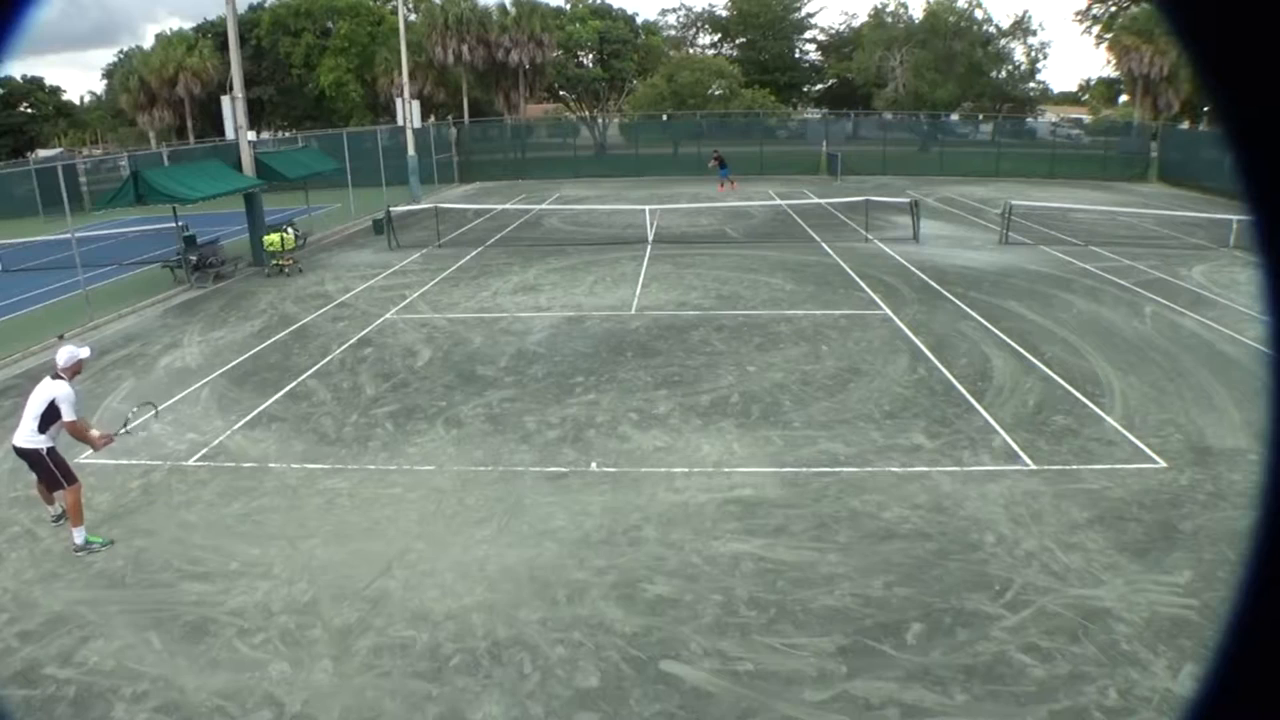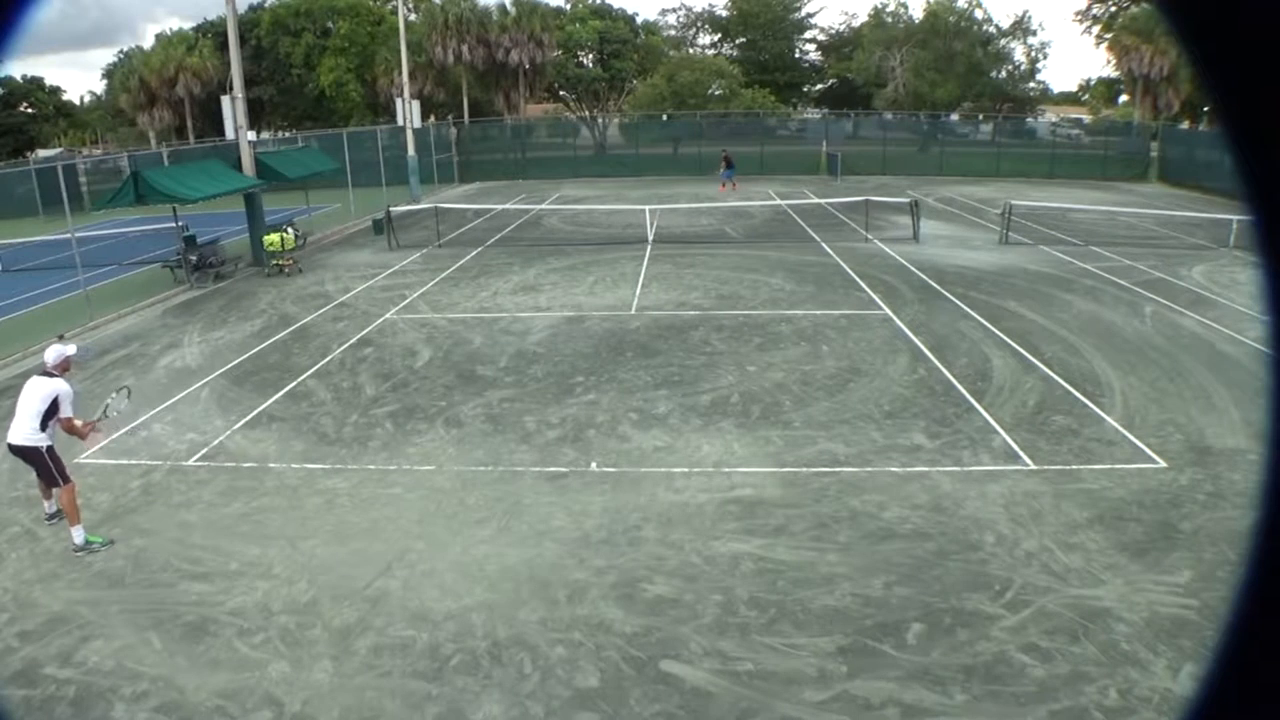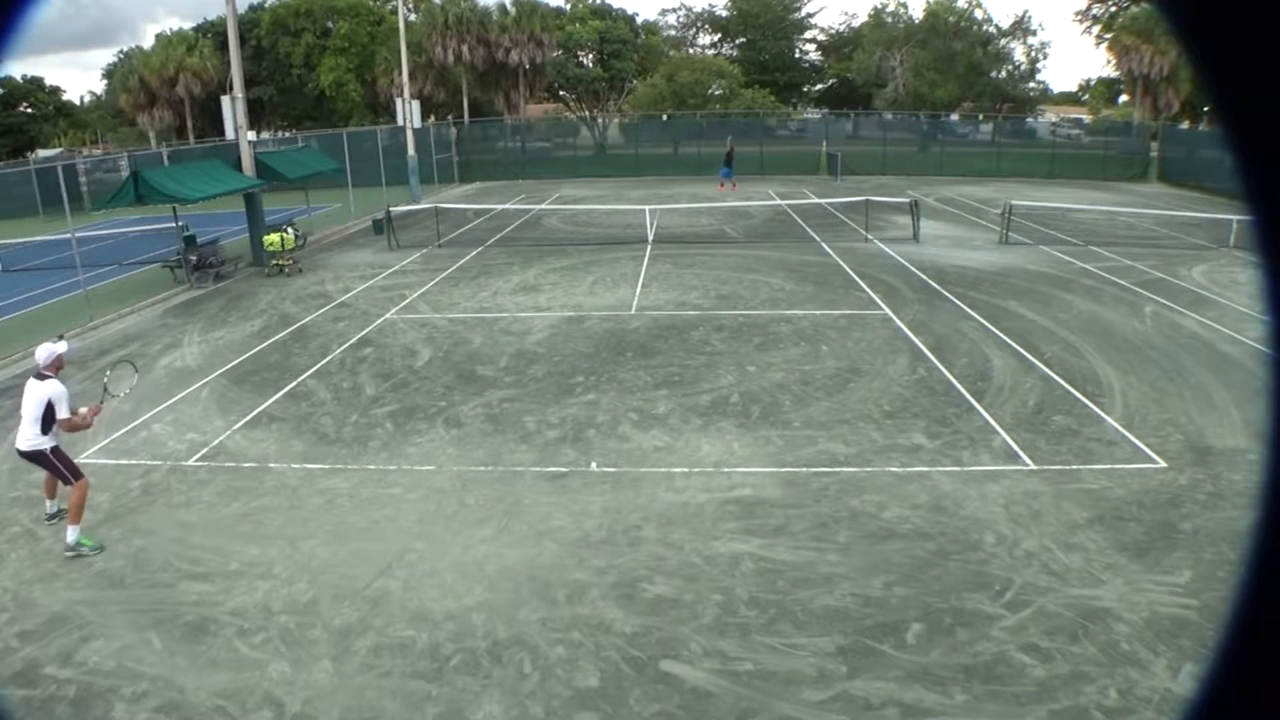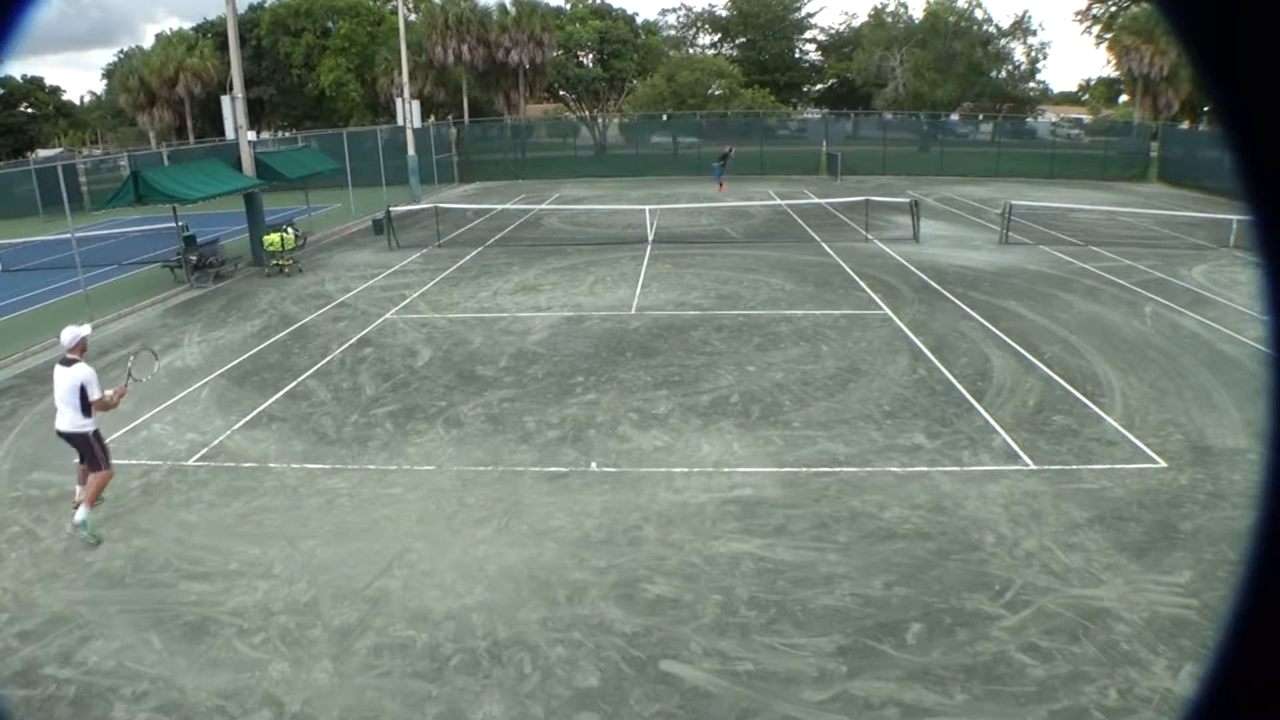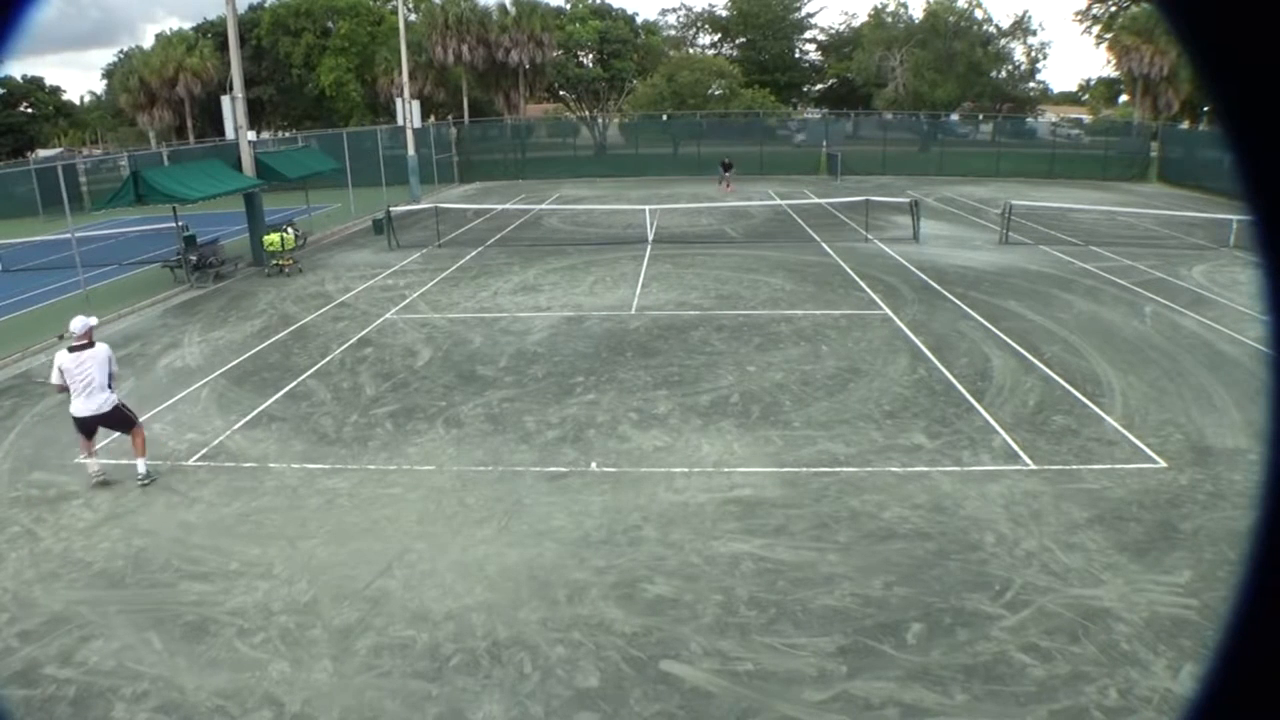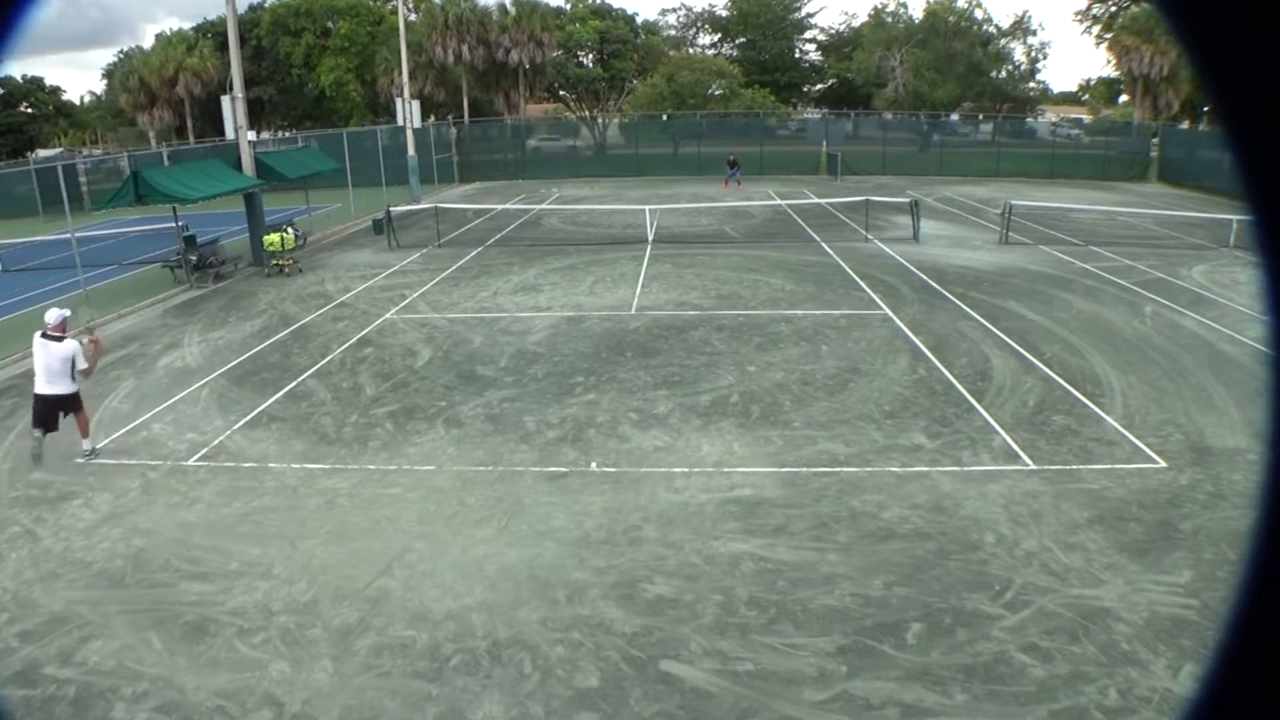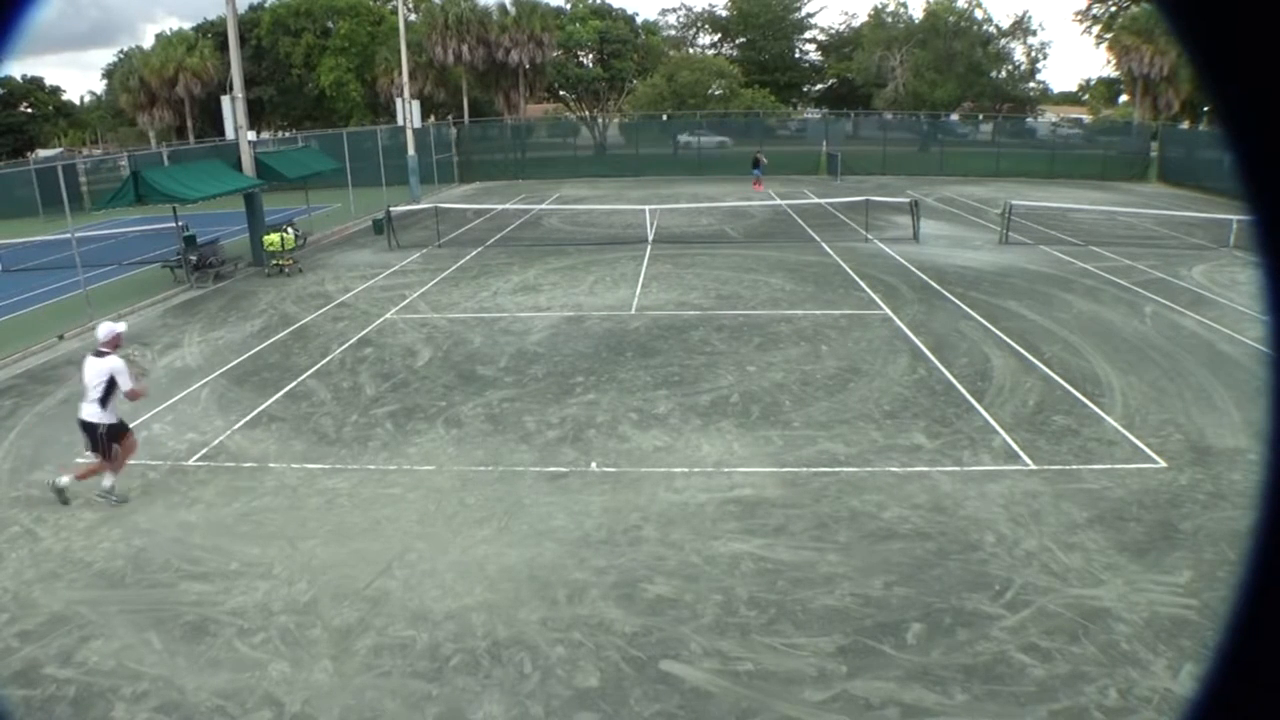
dt=0.7s
person 1, frame 1
left shoulder: (52, 381)
right shoulder: (64, 391)
left elbow: (72, 417)
right elbow: (72, 428)
left wrist: (95, 433)
right wrist: (93, 442)
left hip: (22, 441)
right hip: (36, 446)
left knee: (44, 477)
right knee: (72, 487)
left ankle: (56, 514)
right ankle: (80, 541)
person 1, frame 2
left shoulder: (35, 380)
right shoulder: (62, 387)
right elbow: (66, 426)
left wrist: (79, 424)
right wrist: (81, 433)
left hip: (15, 440)
right hip: (34, 443)
left knee: (45, 472)
right knee: (66, 486)
left ankle: (51, 511)
right ankle: (80, 541)
person 1, frame 3
left shoulder: (33, 381)
right shoulder: (56, 388)
right elbow: (67, 426)
left wrist: (82, 412)
right wrist: (86, 423)
left hip: (24, 444)
right hip: (40, 447)
left knee: (55, 468)
right knee: (80, 484)
left ankle: (51, 511)
right ankle: (73, 541)
person 1, frame 4
left shoulder: (60, 366)
right shoulder: (85, 371)
right elbow: (99, 405)
left wrist: (108, 393)
right wrist: (114, 401)
left hip: (63, 427)
right hip: (81, 429)
left knee: (88, 458)
right knee: (104, 472)
left ankle: (81, 498)
right ankle: (80, 519)
person 1, frame 5
left shoulder: (61, 357)
right shoulder: (104, 348)
left elbow: (59, 387)
left hip: (81, 412)
right hip: (108, 406)
left knee: (87, 439)
right knee: (136, 430)
left ankle: (95, 472)
right ankle: (142, 472)
person 1, frame 6
left shoulder: (37, 337)
right shoulder: (72, 345)
right elbow: (85, 374)
right wrist: (96, 350)
left hip: (42, 395)
right hip: (67, 394)
left knee: (39, 431)
right knee: (80, 412)
left ankle: (38, 437)
right ankle: (88, 448)
person 1, frame 7
left shoulder: (91, 358)
right shoulder: (116, 363)
right elbow: (131, 394)
left wrist: (126, 379)
right wrist: (141, 391)
left hip: (89, 416)
right hip: (97, 421)
left knee: (130, 443)
right knee: (103, 463)
left ankle: (107, 488)
right ankle: (61, 483)
